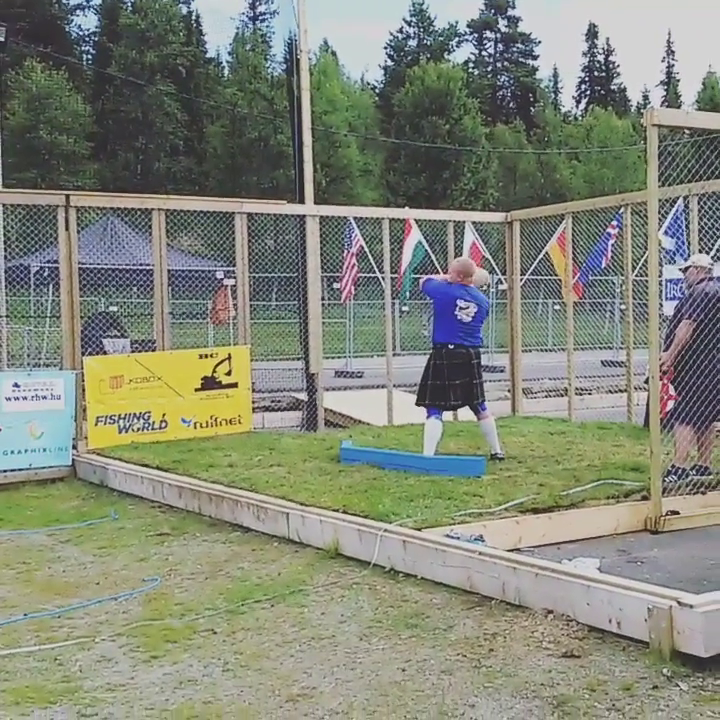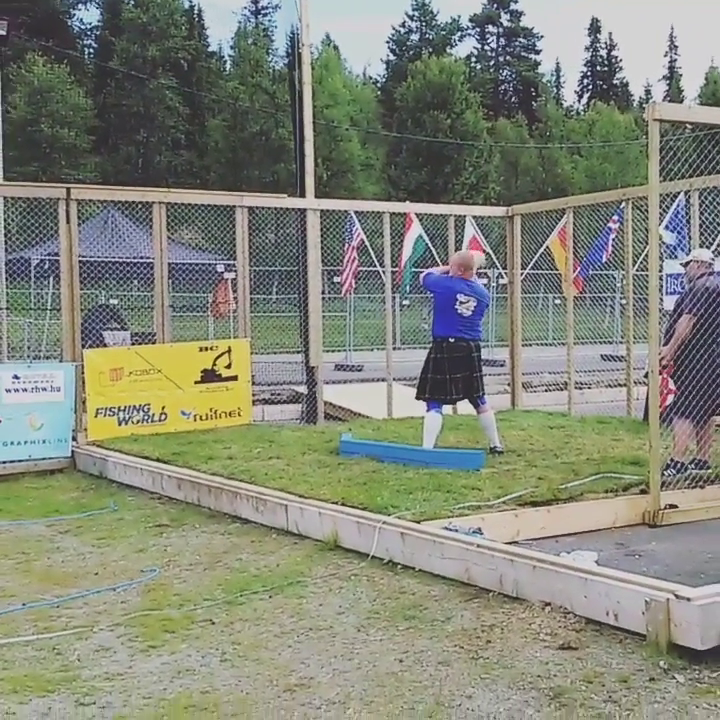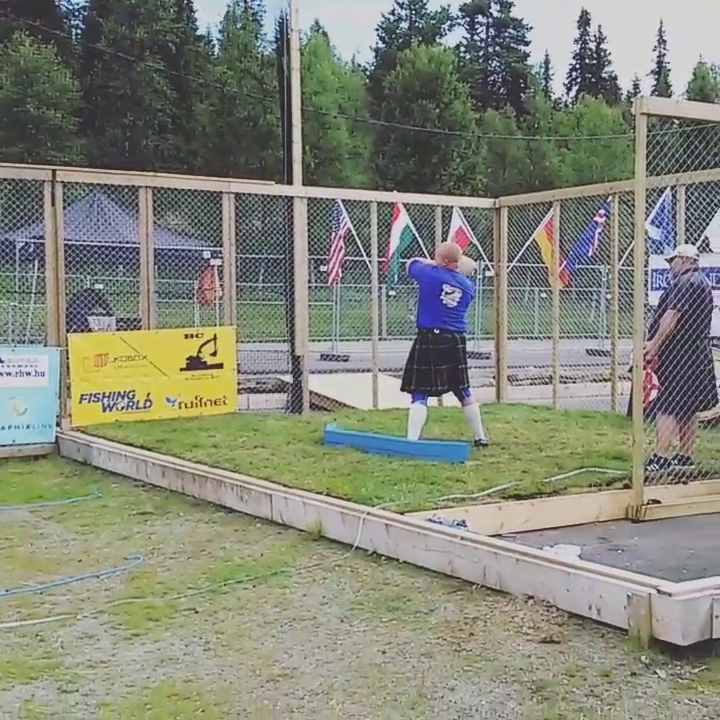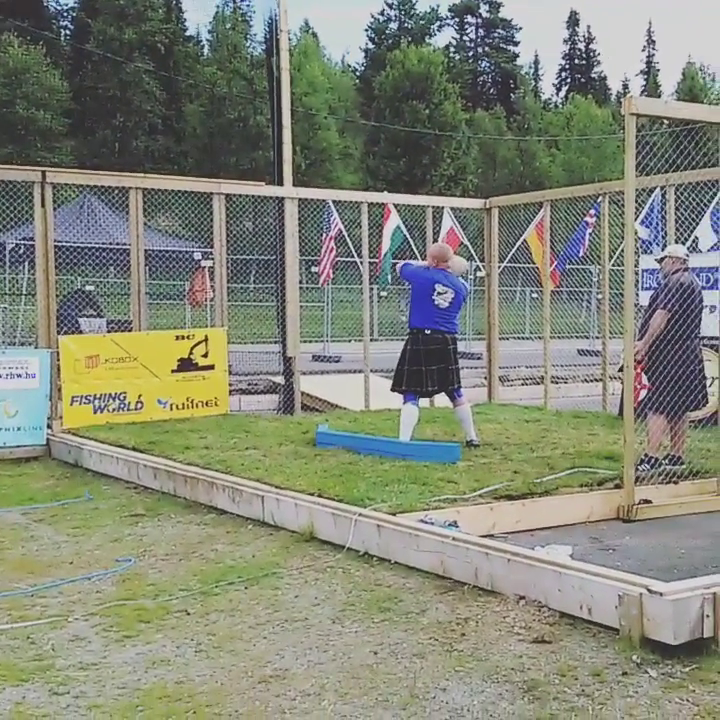
dt=0.3s
person 1, frame 1
left shoulder: (700, 291)
left elbow: (688, 324)
left wrist: (671, 353)
right wrist: (675, 354)
left hip: (695, 363)
left knee: (685, 416)
left ankle: (679, 469)
person 1, frame 2
left shoulder: (701, 287)
left elbow: (689, 319)
left wrist: (671, 348)
left hip: (694, 358)
left knee: (683, 411)
left ankle: (678, 463)
person 1, frame 3
left shoulder: (686, 282)
left elbow: (673, 314)
left wrist: (655, 342)
left hip: (679, 354)
right hip: (695, 353)
left knee: (668, 406)
right knee: (687, 407)
left ankle: (661, 458)
right ankle: (686, 457)
person 1, frame 4
left shoulder: (676, 282)
right shoulder: (692, 283)
left elbow: (663, 314)
left wrist: (645, 342)
left hip: (669, 353)
right hip: (686, 353)
left knee: (657, 405)
right knee: (678, 406)
left ankle: (652, 458)
right ankle: (676, 456)
person 2, frame 1
left shoulder: (444, 291)
right shoulder: (482, 300)
left elbow: (424, 281)
left wrist: (447, 280)
right wrist: (472, 284)
left hip: (444, 356)
right hip: (471, 357)
left knee: (435, 410)
right knee: (480, 406)
left ankle: (428, 457)
right ankle: (497, 451)
person 2, frame 2
left shoulder: (444, 285)
right shoulder: (482, 294)
left elbow: (424, 276)
left wrist: (446, 270)
right wrist: (473, 276)
left hip: (444, 350)
right hip: (471, 350)
left knee: (435, 403)
right knee: (479, 400)
left ankle: (427, 450)
right ankle: (496, 445)
person 2, frame 3
left shoulder: (429, 275)
right shoulder: (467, 286)
left elbow: (411, 263)
left wrist: (433, 263)
right wrist: (456, 268)
left hip: (429, 341)
right hip: (455, 342)
left knee: (419, 395)
right knee: (464, 393)
left ankle: (412, 442)
right ankle: (480, 437)
person 2, frame 4
left shoulder: (421, 275)
right shoulder: (459, 285)
left elbow: (401, 266)
right wrist: (454, 273)
left hip: (420, 341)
right hip: (447, 343)
left knee: (411, 395)
right knee: (455, 393)
left ankle: (404, 442)
right ankle: (472, 438)
